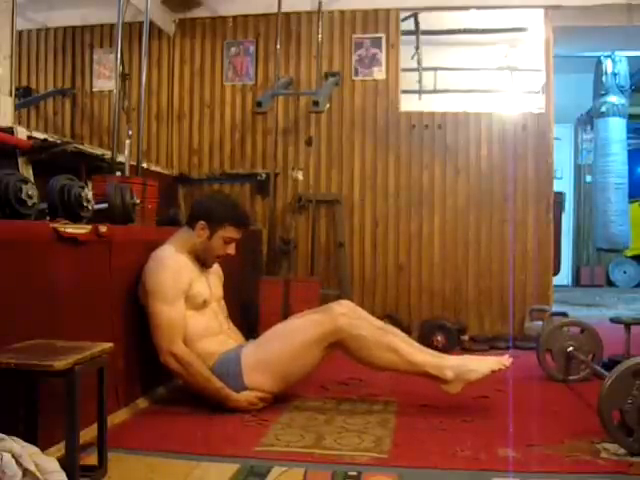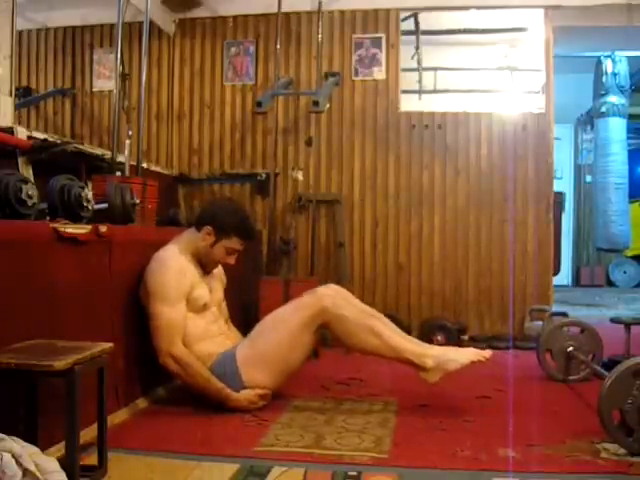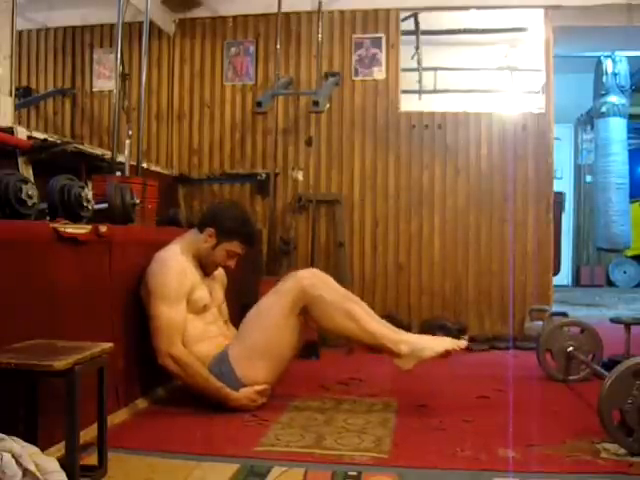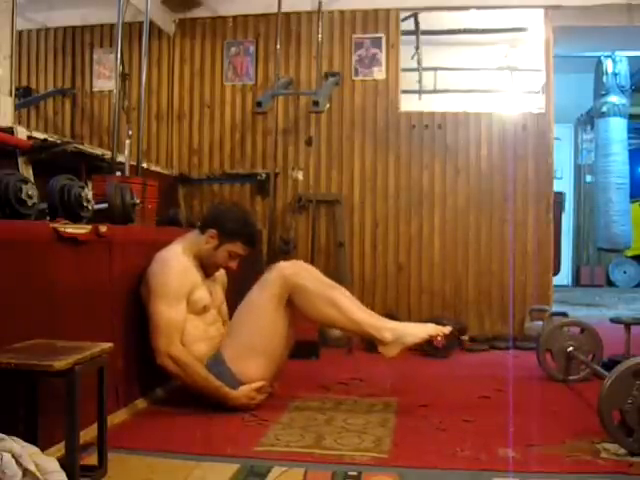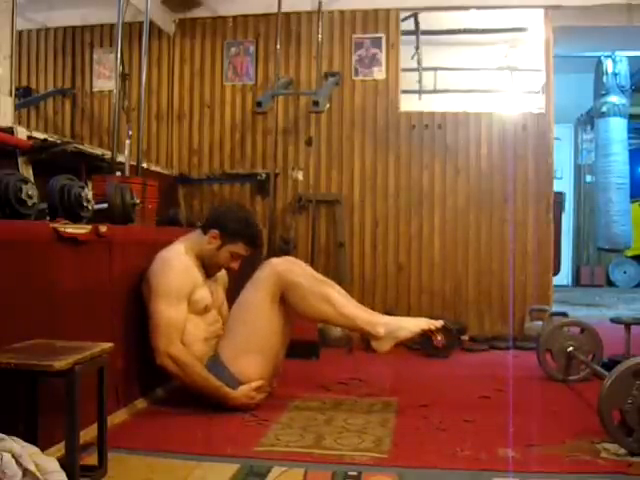
dt=0.3s
person 1, frame 1
left shoulder: (208, 266)
right shoulder: (166, 266)
right elbow: (171, 352)
left wrist: (256, 357)
right wrist: (228, 397)
left hip: (237, 362)
right hip: (225, 375)
left knee: (341, 310)
right knee: (337, 320)
left ankle: (443, 365)
right ankle: (446, 369)
person 1, frame 2
left shoulder: (210, 267)
right shoulder: (169, 267)
right elbow: (170, 353)
left wrist: (255, 356)
right wrist: (229, 397)
left hip: (234, 363)
right hip: (224, 374)
left knee: (329, 297)
right knee: (324, 301)
left ankle: (424, 355)
right ankle: (427, 358)
person 1, frame 3
left shoulder: (211, 269)
right shoulder: (170, 268)
right elbow: (169, 354)
left wrist: (260, 356)
right wrist: (228, 396)
left hip: (232, 365)
right hip: (223, 377)
left knee: (310, 280)
right knee: (303, 283)
left ankle: (399, 342)
right ankle: (402, 346)
person 1, frame 4
left shoulder: (211, 268)
right shoulder: (171, 267)
right elbow: (167, 354)
left wrist: (261, 363)
right wrist: (228, 395)
left hip: (230, 367)
right hip: (222, 376)
left knee: (296, 273)
right knee: (285, 274)
left ankle: (384, 332)
right ankle: (386, 333)
person 1, frame 5
left shoulder: (212, 268)
right shoulder: (173, 266)
right elbow: (166, 353)
left wrist: (264, 364)
right wrist: (227, 396)
left hip: (230, 368)
right hip: (220, 377)
left knee: (289, 270)
right knee: (277, 271)
left ankle: (377, 326)
right ankle: (379, 329)
